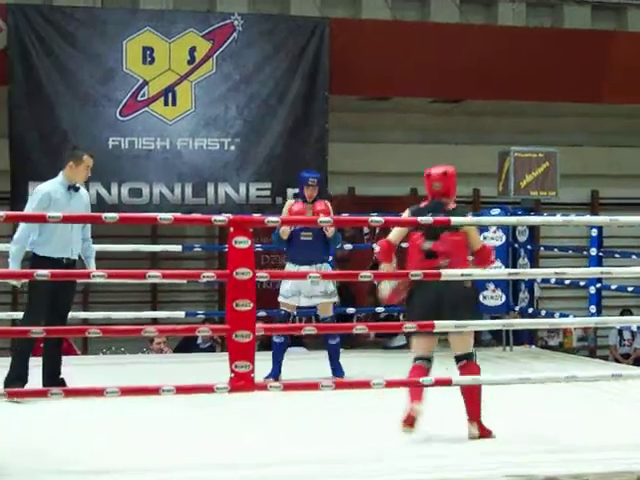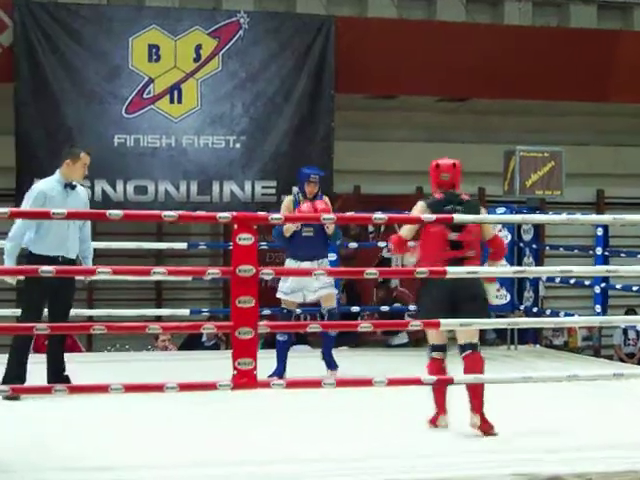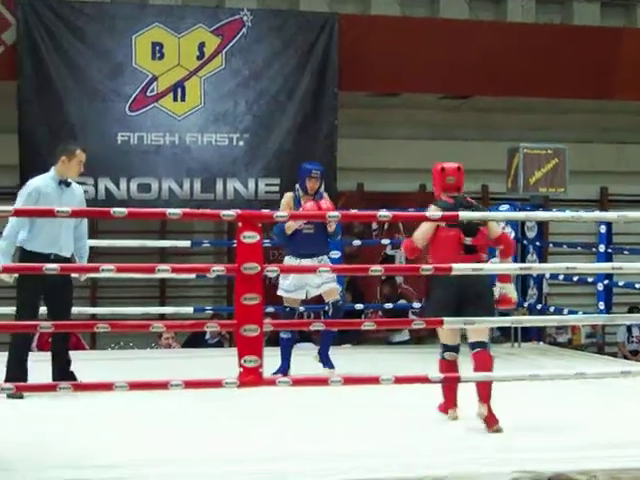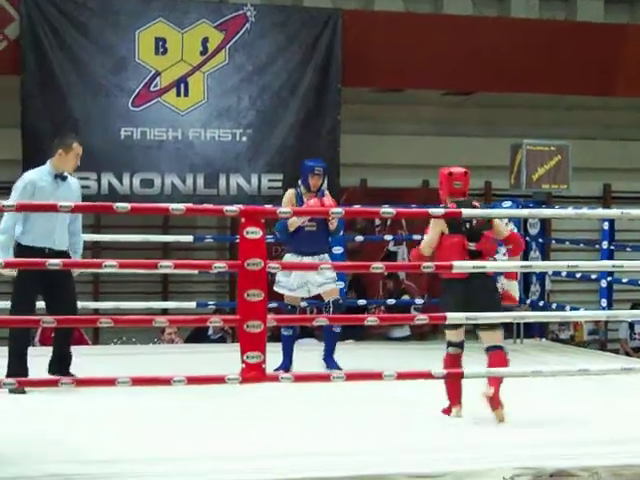
dt=0.1s
person 1, frame 1
left shoulder: (413, 214)
right shoulder: (461, 216)
left elbow: (384, 247)
right elbow: (485, 257)
right wrist: (467, 263)
left hip: (421, 291)
right hip: (456, 289)
left knee: (421, 359)
right knee: (466, 360)
left ankle: (415, 403)
right ankle: (475, 423)
person 1, frame 2
left shoulder: (425, 206)
right shoulder: (473, 207)
left elbow: (399, 241)
right elbow: (497, 246)
left wrist: (410, 254)
left hip: (436, 283)
right hip: (469, 282)
left knee: (437, 349)
right knee: (470, 349)
left ankle: (440, 413)
right ankle: (477, 415)
person 1, frame 3
left shoulder: (437, 210)
right shoulder: (479, 210)
left elbow: (412, 248)
right elbow: (505, 244)
left wrist: (414, 245)
right wrist: (505, 283)
left hip: (445, 283)
right hip: (477, 282)
left knee: (449, 349)
right knee: (480, 348)
left ankle: (451, 405)
right ankle: (484, 404)
person 1, frame 4
left shoulder: (442, 216)
left elbow: (421, 256)
right elbow: (515, 242)
right wrist: (510, 278)
left hip: (454, 287)
right hip: (484, 286)
left knee: (453, 346)
right knee: (496, 350)
left ankle: (455, 404)
right ankle: (492, 388)
person 2, frame 1
left shoulder: (83, 196)
right shoulder: (46, 191)
left elbow: (85, 235)
right elbow: (25, 229)
left wrist: (90, 264)
right wrist: (14, 265)
left hip: (68, 266)
right hip: (44, 264)
left knee: (57, 324)
right knee: (33, 321)
left ankle: (53, 379)
right ankle: (15, 381)
person 2, frame 2
left shoulder: (82, 195)
right shoulder: (41, 189)
left elbow: (84, 233)
left wrist: (87, 262)
left hip: (67, 265)
right hip: (40, 263)
left knee: (60, 323)
right knee: (29, 322)
left ankle: (57, 377)
person 2, frame 3
left shoulder: (77, 192)
right shoulder: (36, 186)
left elbow: (80, 231)
left wrist: (82, 261)
left hip: (62, 263)
right hip: (34, 261)
left knee: (61, 321)
right knee: (25, 321)
left ankle: (62, 374)
person 2, frame 4
left shoulder: (74, 186)
right shoulder: (31, 180)
left elbow: (76, 225)
left wrist: (77, 255)
left hip: (60, 257)
right hip: (30, 255)
left knee: (67, 312)
right knee: (22, 316)
left ankle: (60, 369)
person 3, frame 1
left shoulder: (326, 206)
right shoulder: (291, 205)
left elbow: (336, 242)
right elbow: (278, 240)
left wrist: (330, 230)
right wrist: (286, 228)
left hip: (319, 269)
right hip: (294, 268)
left knee: (327, 319)
right knee: (284, 318)
left ankle: (336, 367)
right ankle: (275, 371)
person 3, frame 2
left shoulder: (324, 201)
right shoulder: (289, 201)
left elbow: (335, 238)
right elbow: (278, 236)
left wrist: (330, 226)
right wrist: (291, 226)
left hip: (320, 264)
right hip: (294, 265)
left knee: (331, 311)
right knee: (286, 315)
left ankle: (327, 353)
right ankle: (280, 367)
person 3, frame 3
left shoulder: (324, 198)
right shoulder: (289, 198)
left elbow: (334, 235)
right elbow: (278, 234)
left wrist: (332, 224)
right wrist: (293, 224)
left hip: (320, 261)
right hip: (294, 262)
left knee: (336, 305)
right knee: (289, 313)
left ankle: (324, 352)
right ankle: (284, 365)
person 3, frame 4
left shoulder: (325, 195)
right shoulder: (291, 195)
left elbow: (335, 232)
right elbow: (280, 231)
left wrist: (333, 221)
right wrist: (297, 220)
left hip: (320, 259)
right hip: (295, 259)
left knee: (336, 305)
right knee: (290, 309)
left ankle: (329, 357)
right ankle: (286, 361)
